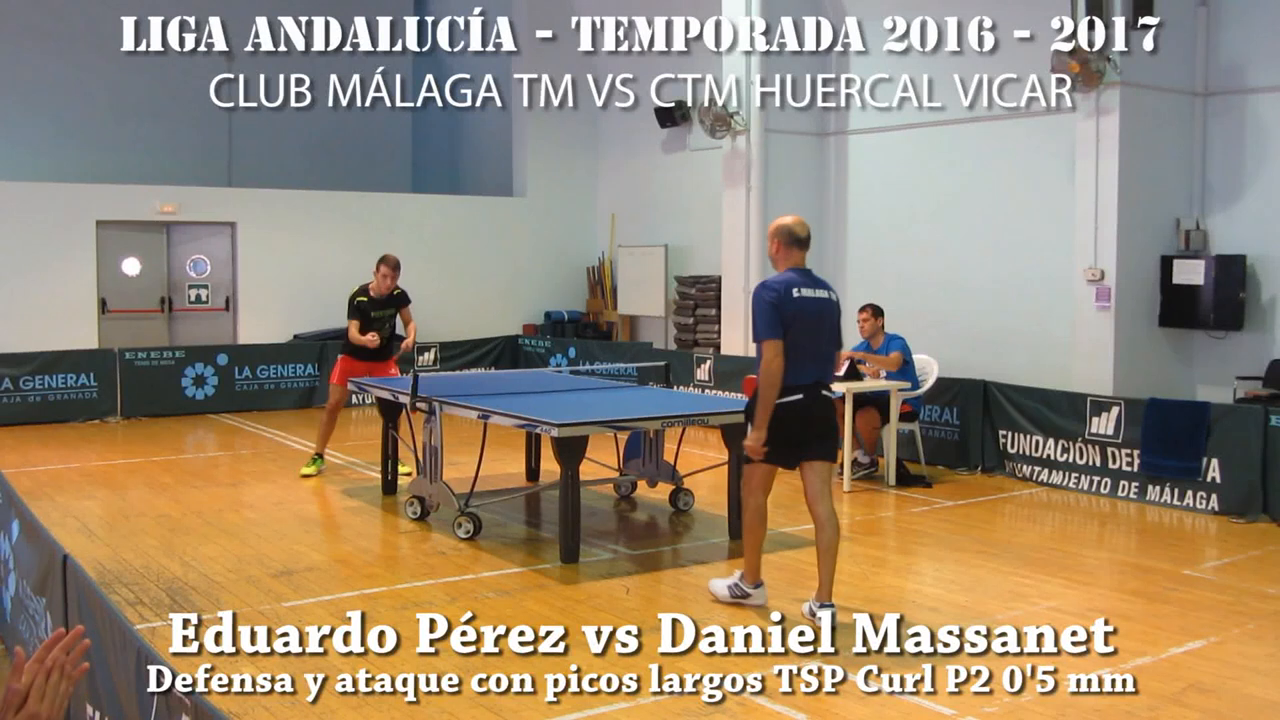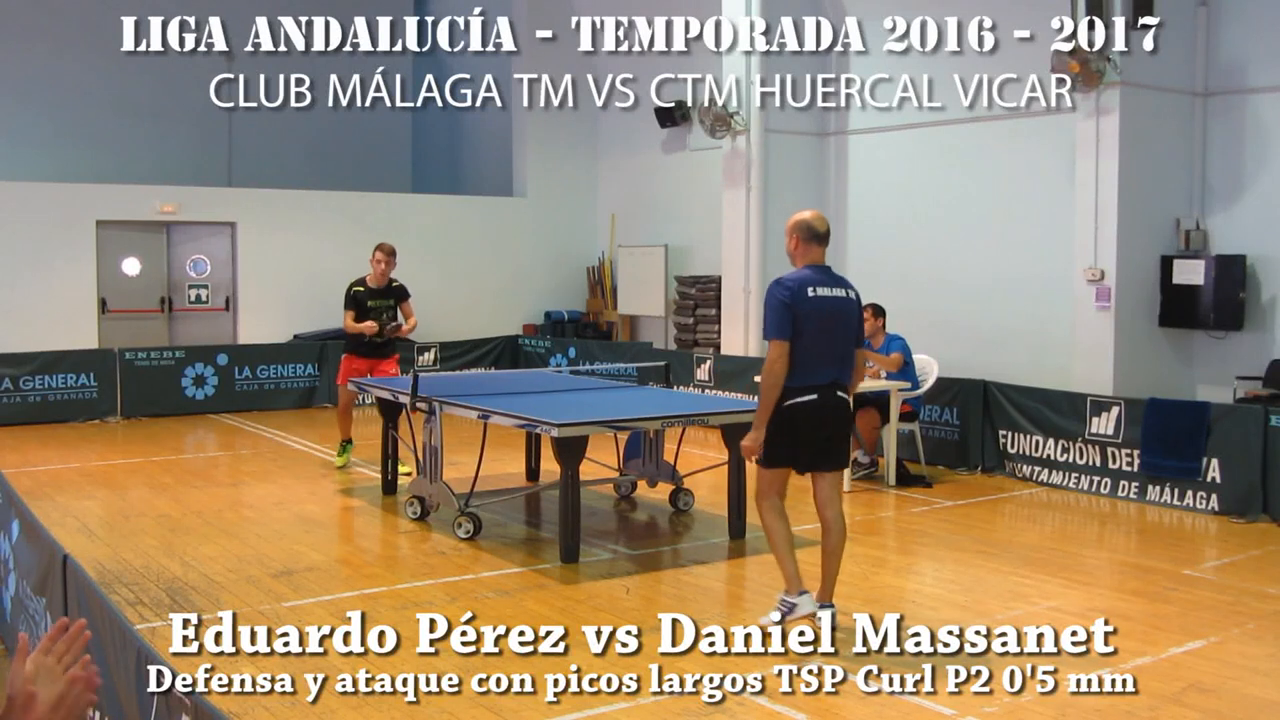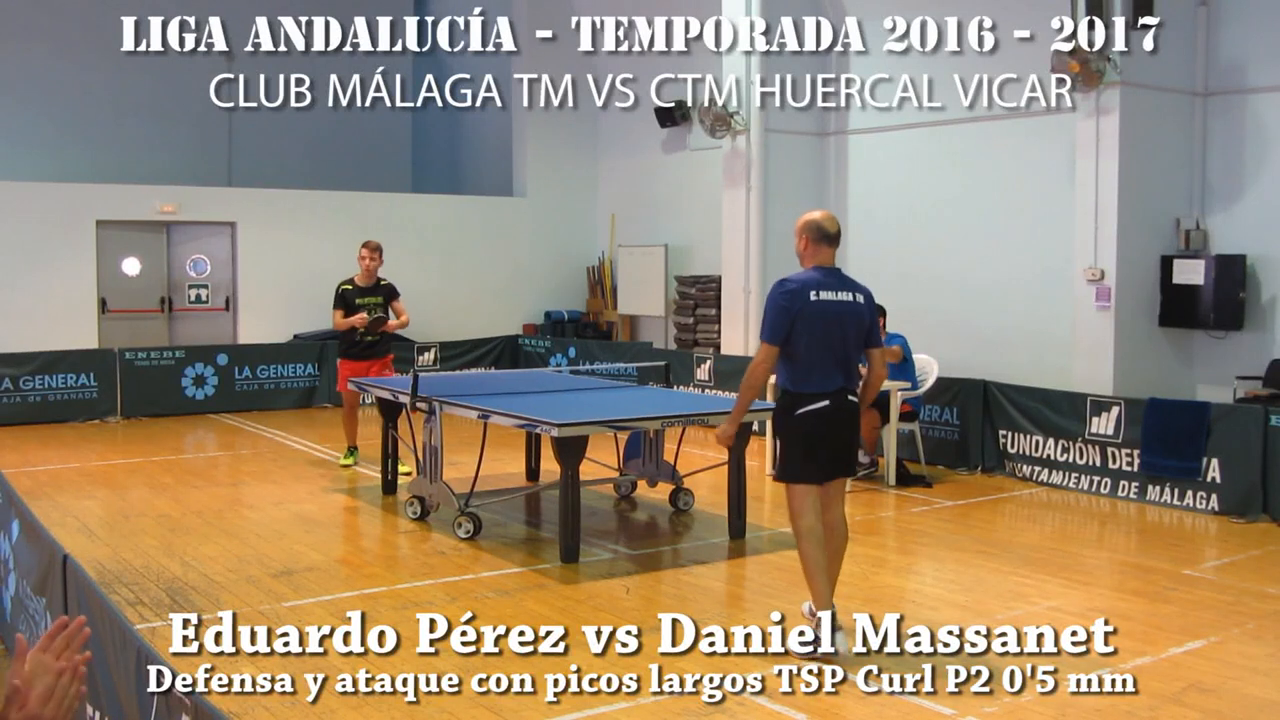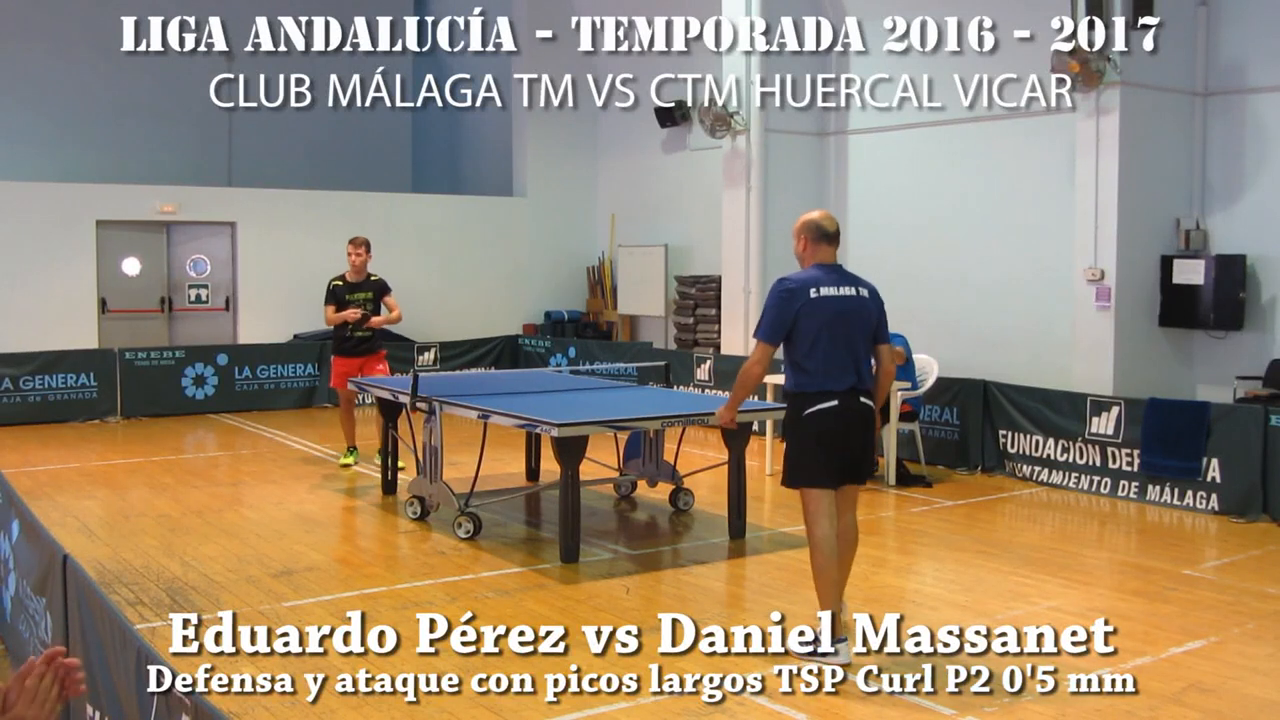
dt=0.2s
person 1, frame 1
left shoulder: (771, 290)
right shoulder: (829, 294)
left elbow: (773, 361)
left wrist: (758, 426)
left hip: (783, 405)
right hip: (821, 405)
left knee: (755, 494)
right knee: (822, 505)
left ankle: (750, 580)
right ankle: (823, 602)
person 1, frame 2
left shoulder: (786, 288)
right shoulder: (849, 293)
left elbow: (777, 362)
right elbow: (858, 364)
left wrist: (757, 427)
left hip: (794, 406)
right hip: (835, 407)
left knee: (769, 501)
right knee: (831, 508)
left ankle: (795, 593)
right ankle: (824, 603)
person 1, frame 3
left shoulder: (790, 289)
right shoulder: (861, 296)
left elbow: (764, 363)
right elbow: (877, 369)
left wrist: (734, 418)
left hip: (803, 413)
right hip: (843, 411)
left knee: (806, 520)
right knee: (833, 512)
left ankle: (828, 627)
right ankle: (822, 603)
person 1, frame 4
left shoulder: (790, 288)
right shoulder: (867, 292)
left elbow: (759, 362)
right elbow: (887, 366)
left wrist: (731, 407)
left hip: (814, 414)
right hip: (859, 412)
left knee: (821, 523)
right knee: (846, 515)
left ankle: (833, 637)
right ankle: (836, 605)
person 2, frame 1
left shoulder: (399, 296)
right shoulder: (358, 298)
left elbow: (409, 322)
right elbow: (352, 334)
left wrist: (410, 338)
right wrist: (365, 340)
left hip: (384, 358)
right hip: (353, 357)
right knee: (333, 405)
right ankle: (318, 457)
person 2, frame 2
left shoulder: (398, 289)
right shoulder: (355, 289)
left elbow: (411, 318)
right elbow: (347, 325)
left wrist: (407, 328)
right wrist: (362, 327)
left hip: (385, 356)
right hip: (355, 355)
right knee: (345, 404)
right ankle: (345, 443)
person 2, frame 3
left shoulder: (387, 288)
right shoulder: (344, 289)
left elbow: (405, 318)
right elbow: (336, 324)
left wrist: (395, 325)
right wrist: (352, 321)
left hip: (380, 356)
right hip: (350, 357)
right knee: (350, 406)
right ankle: (351, 450)
person 2, frame 4
left shoulder: (378, 283)
right shoulder: (335, 285)
left elbow: (397, 314)
right elbow: (328, 319)
left wrist: (382, 320)
right wrist: (344, 315)
left hip: (373, 352)
right hip: (343, 354)
right knee: (346, 402)
left ankle: (386, 450)
right ankle: (351, 449)
